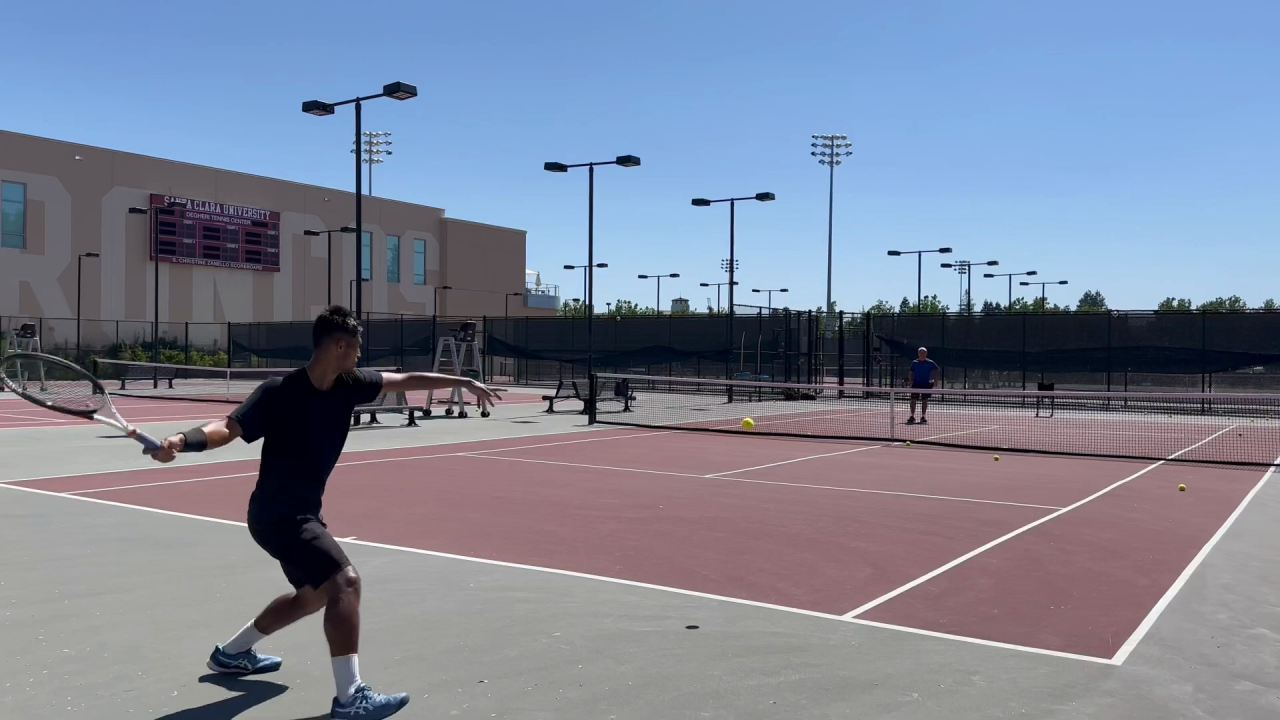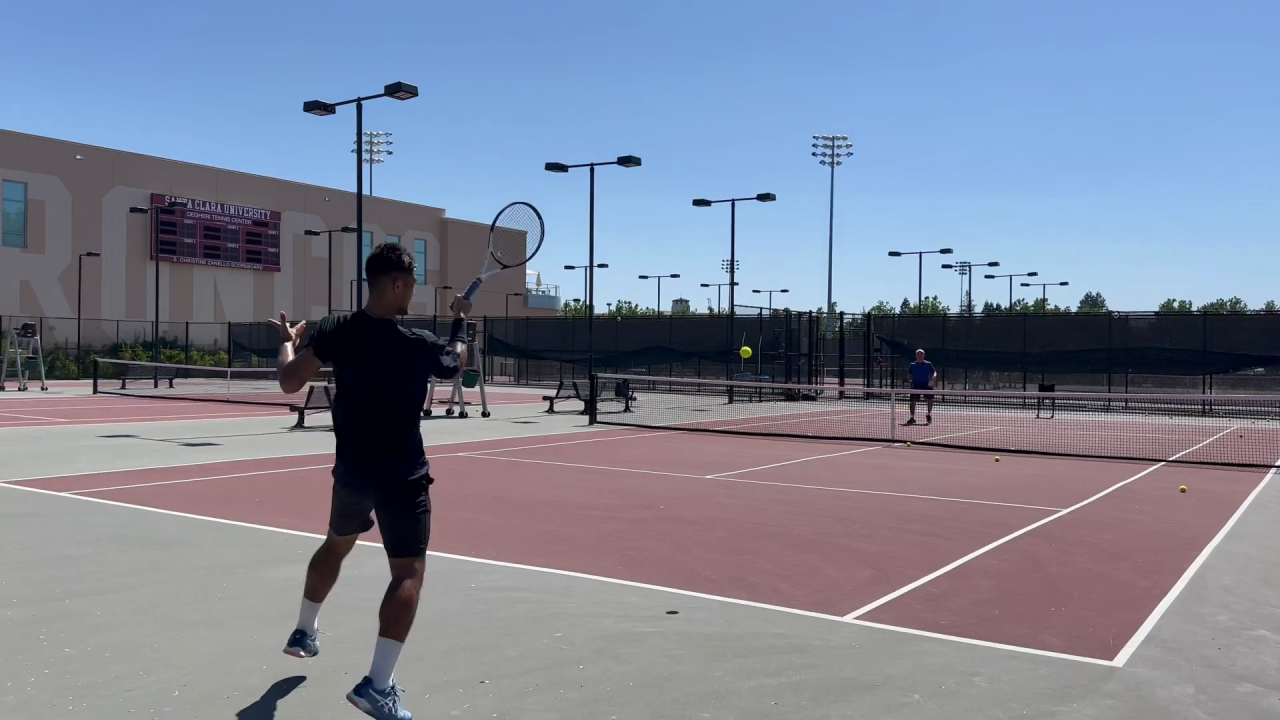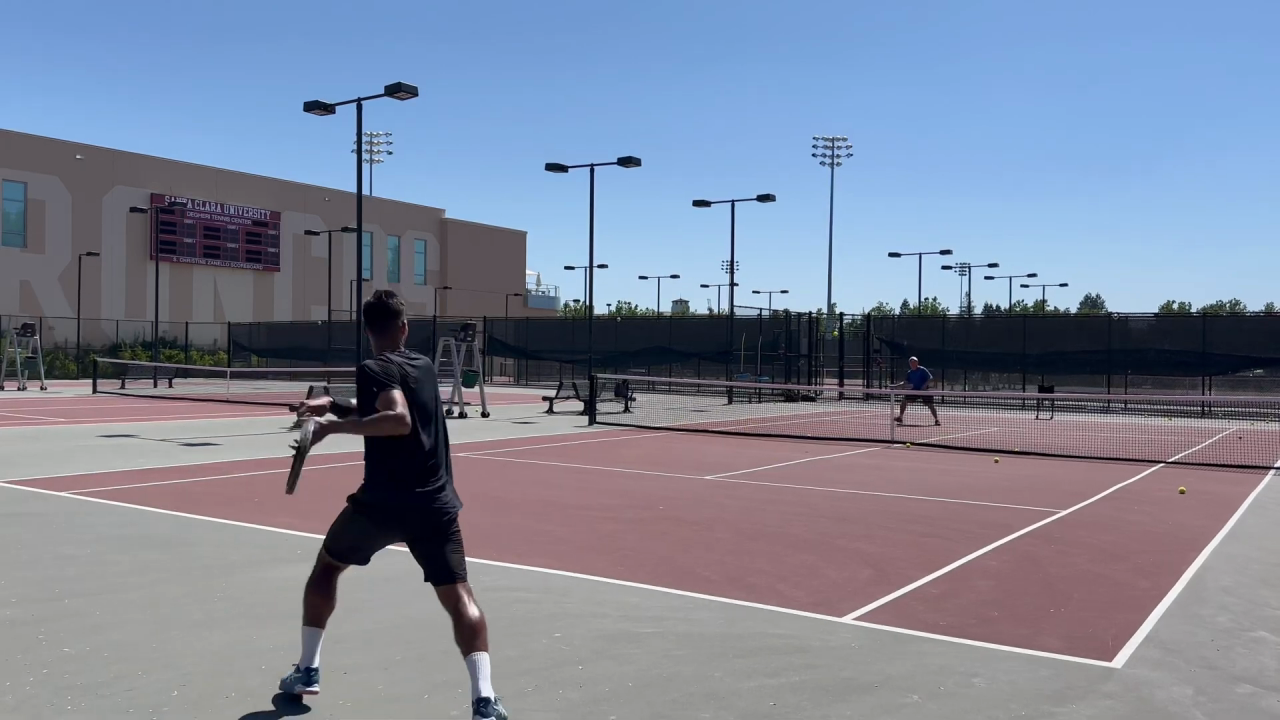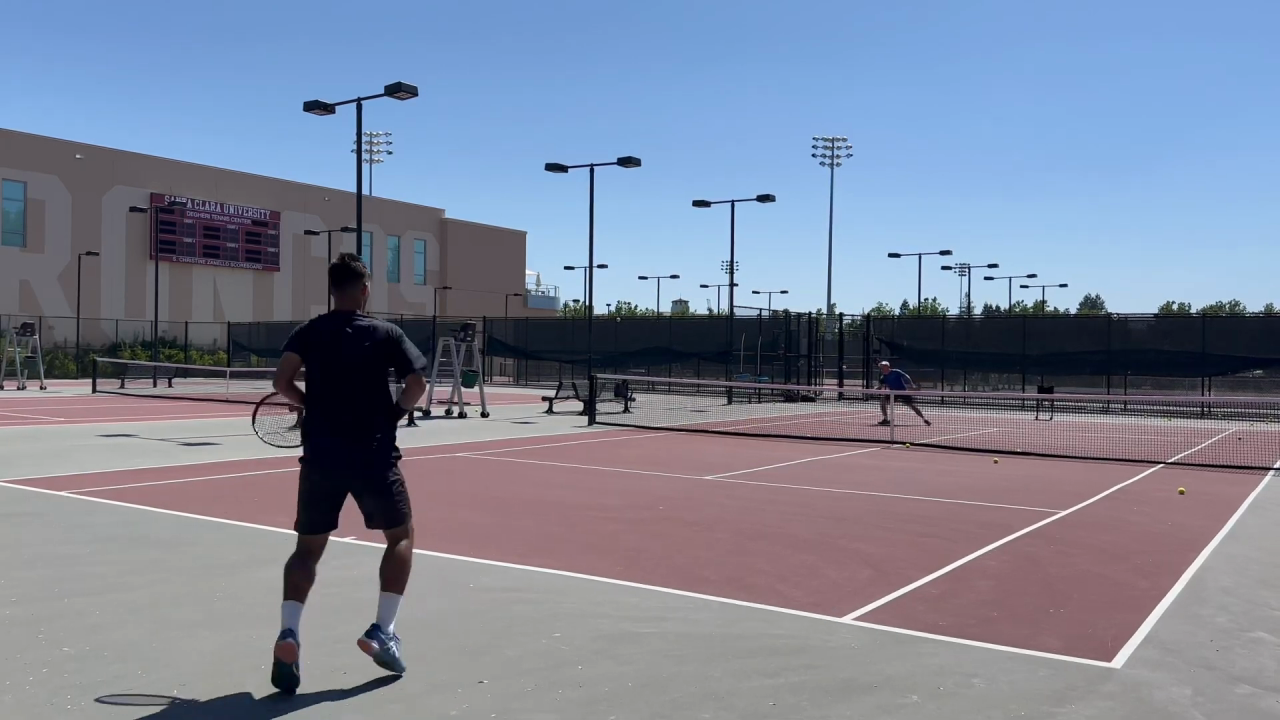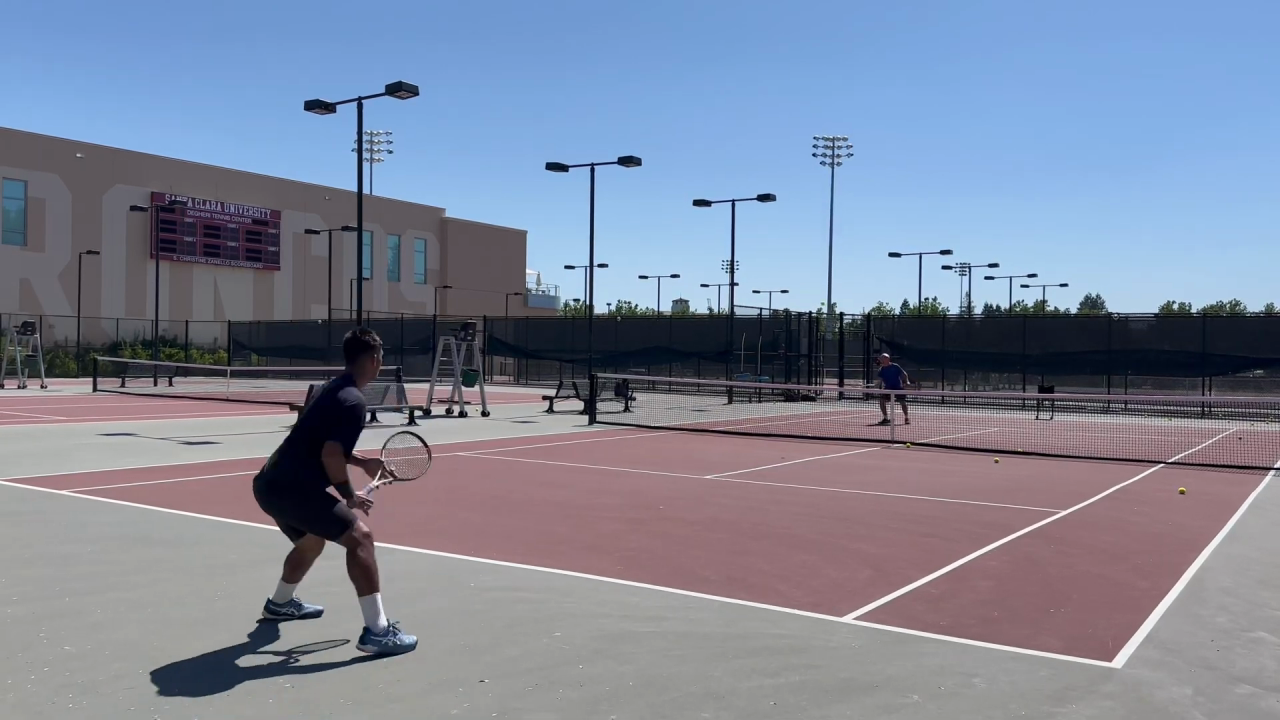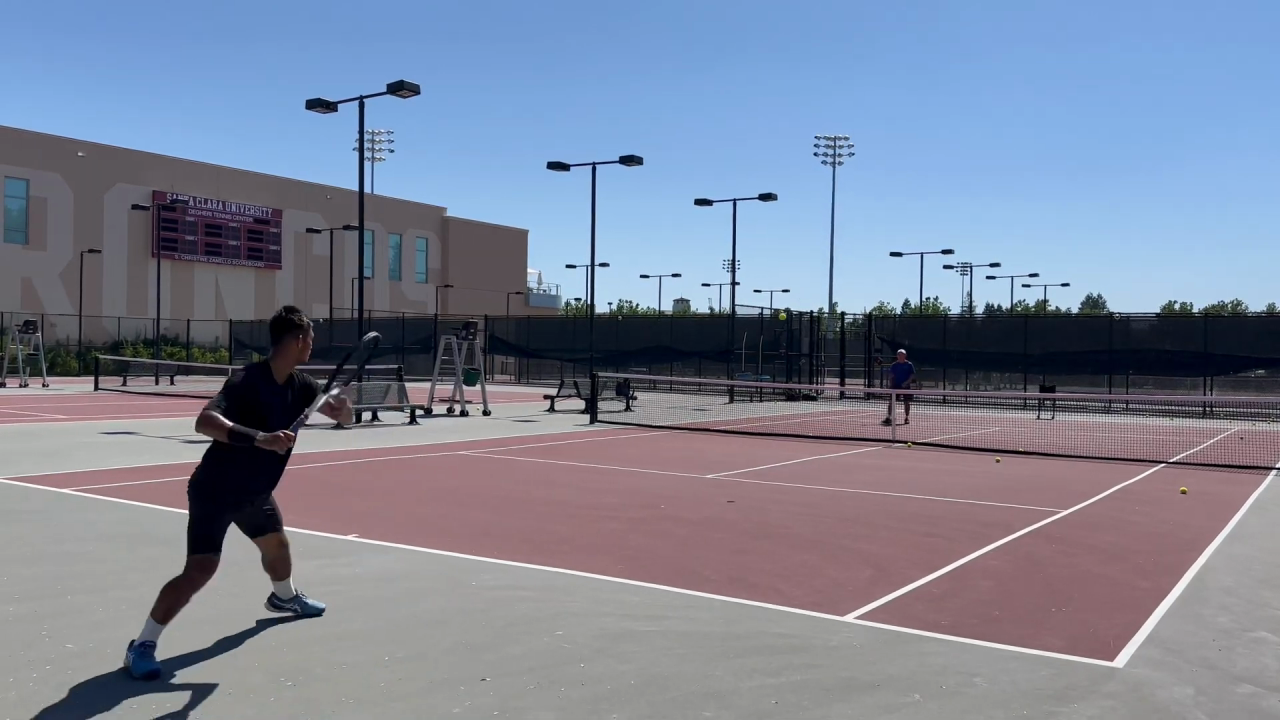
dt=0.4s
person 1, frame 1
left shoulder: (350, 384)
right shoulder: (278, 393)
left elbow: (406, 380)
right elbow: (226, 429)
left wrist: (465, 382)
right wrist: (181, 440)
left hip: (303, 512)
right hip: (276, 515)
left knee: (313, 596)
right knee: (344, 582)
left ankle: (232, 653)
person 1, frame 2
left shoulder: (336, 331)
right shoulder: (419, 345)
left elbow: (290, 382)
right elbow: (456, 361)
left wrist: (288, 343)
right wrist: (460, 319)
left hip: (349, 474)
right hip: (402, 476)
left knee: (336, 546)
right knee: (408, 574)
left ankle: (304, 633)
person 1, frame 3
left shoulder: (376, 371)
right shoulder: (423, 367)
left elbow: (398, 420)
left wrist: (337, 425)
right wrist: (335, 405)
left hip: (382, 503)
right hip: (436, 505)
left knee: (326, 568)
right knee: (459, 597)
left ankle: (306, 670)
person 1, frame 4
left shoulder: (308, 333)
right shoulder: (387, 333)
left elbow: (282, 379)
right elbow: (417, 382)
left wrist: (311, 405)
right wrist: (392, 417)
left hip: (321, 457)
right hip: (375, 457)
left knee: (308, 549)
right knee: (401, 537)
left ankle: (289, 638)
right ankle: (381, 632)
person 1, frame 5
left shoulder: (332, 390)
right shoulder: (352, 402)
right elbow: (330, 455)
left wrist: (361, 460)
right wrist: (347, 493)
left hip: (271, 484)
right hip: (296, 487)
left knee: (313, 540)
right knee: (359, 537)
left ankle: (281, 602)
right ankle: (377, 630)
person 1, frame 6
left shoulder: (299, 383)
right shoulder: (246, 381)
left elbow: (340, 415)
right elbow: (205, 421)
left wrist: (340, 407)
right wrist: (259, 438)
left hip: (255, 490)
right hip: (214, 490)
left knee: (276, 545)
right knee: (202, 568)
left ankle: (284, 597)
right ankle: (144, 645)
